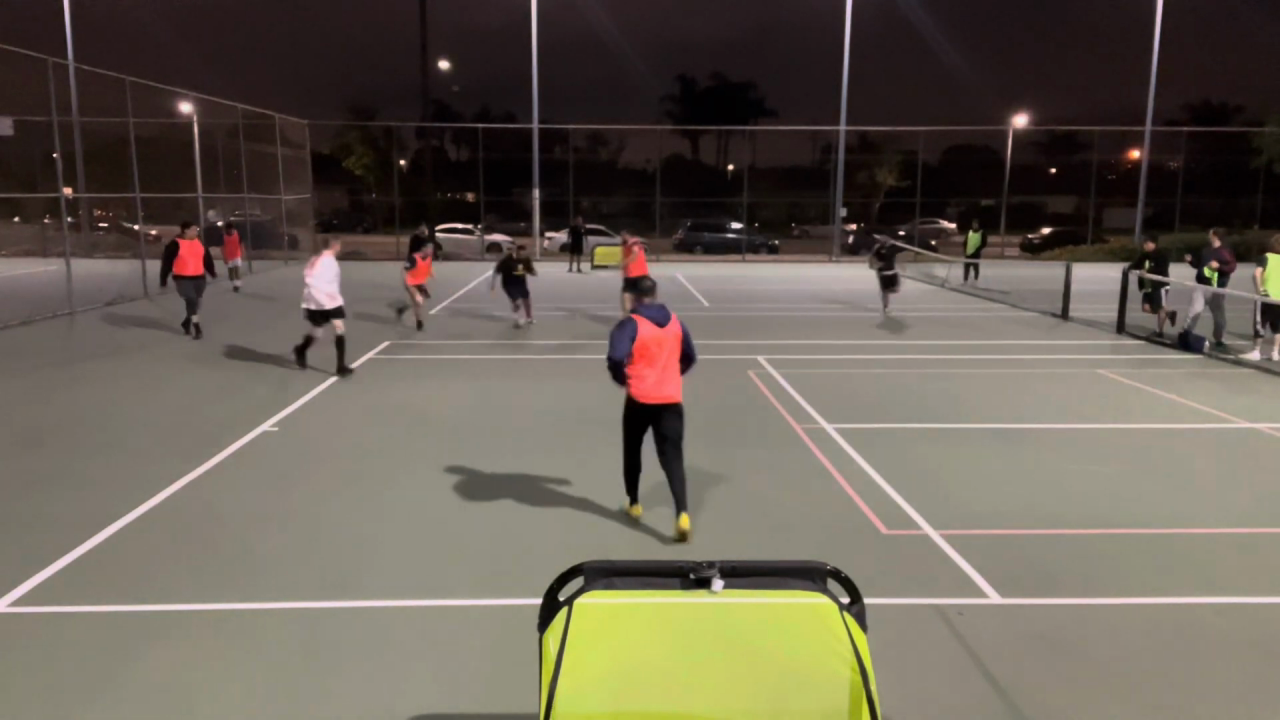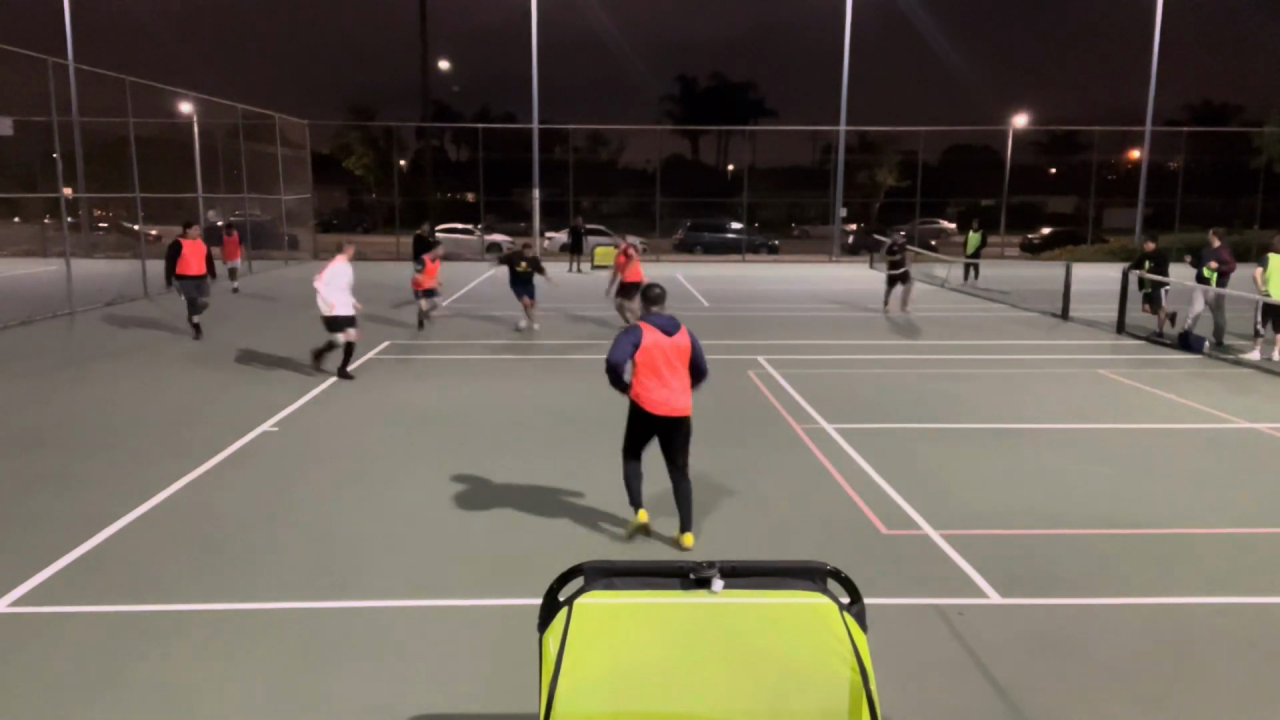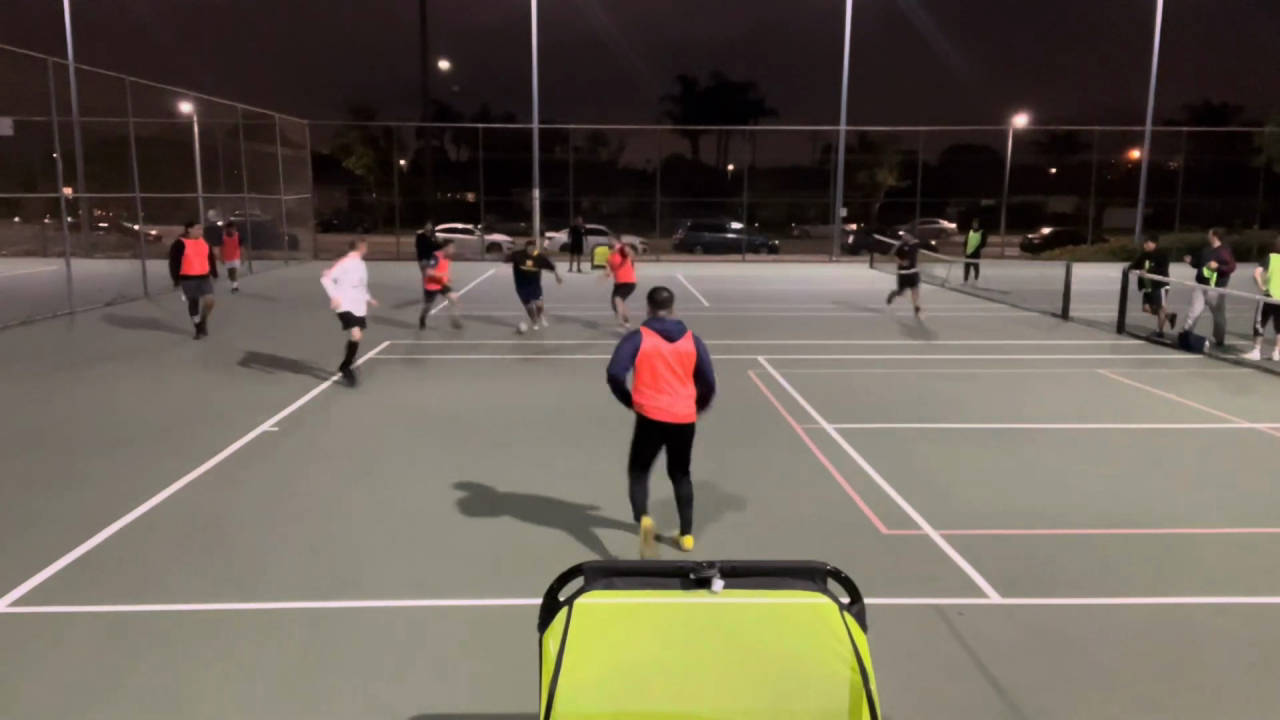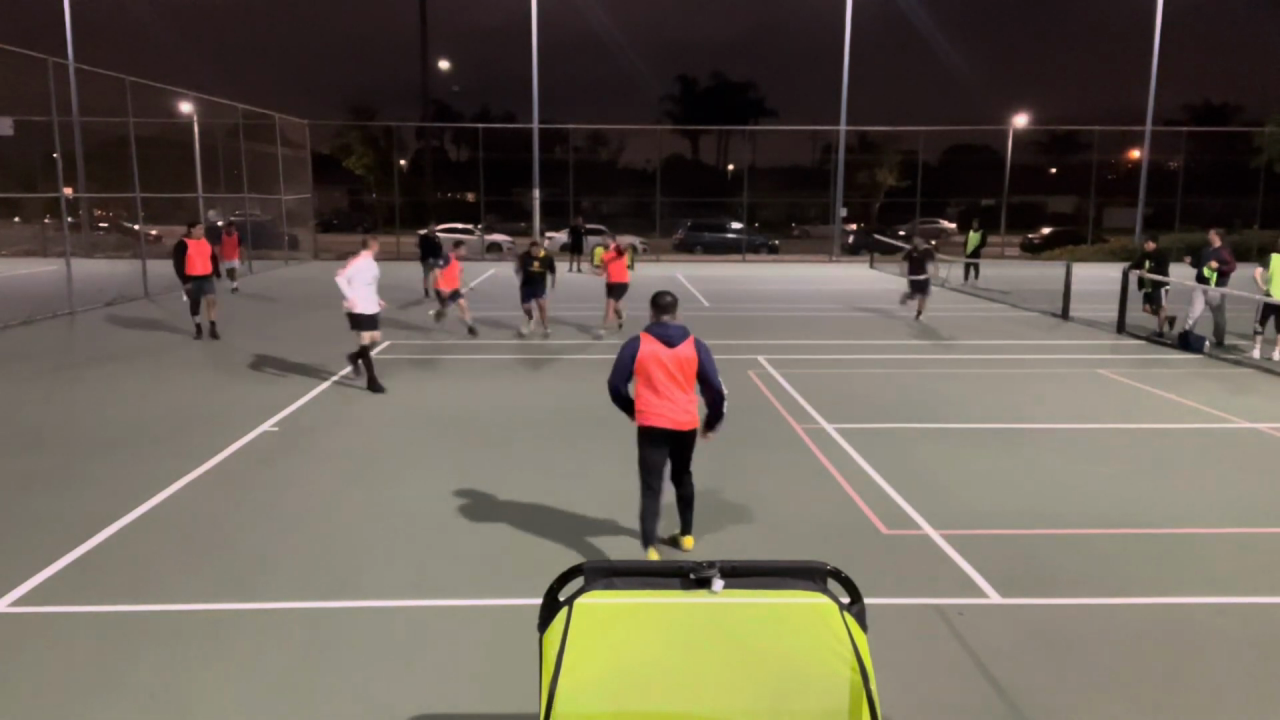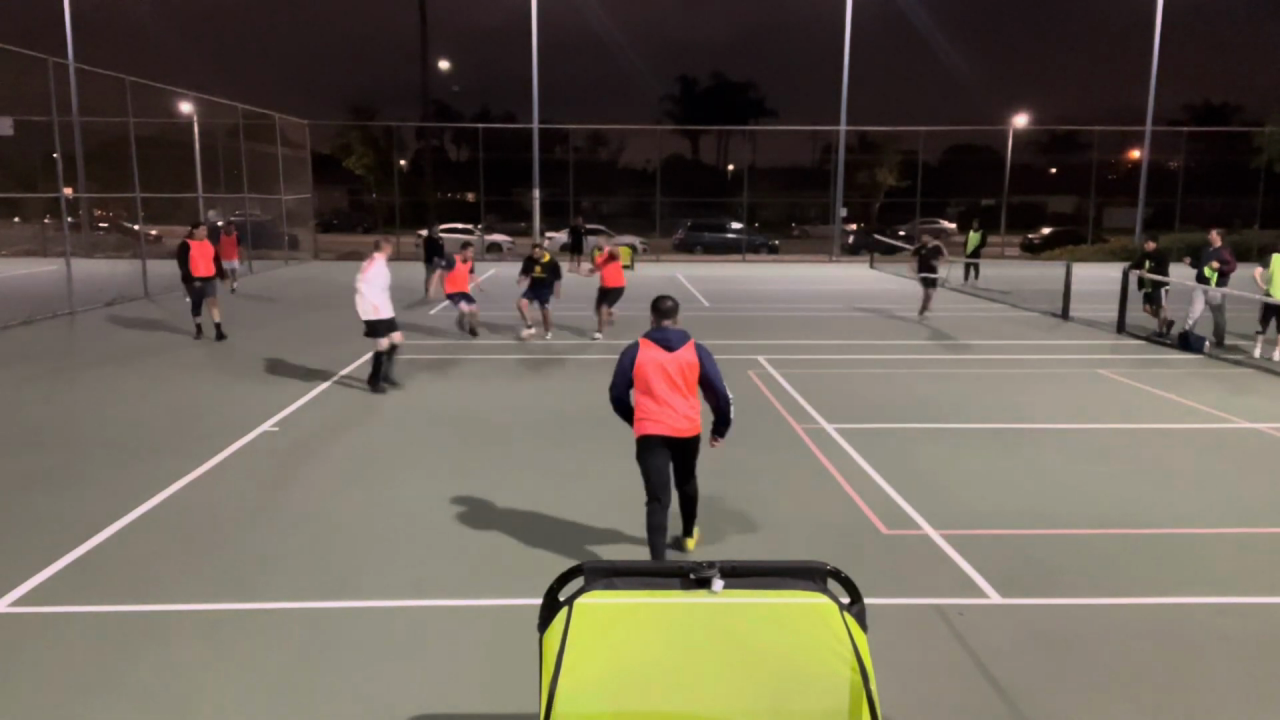
dt=0.1s
person 1, frame 1
left shoulder: (630, 325)
right shoulder: (675, 323)
left elbow: (615, 358)
right elbow: (689, 358)
left wrist: (621, 378)
left hip: (639, 399)
right hip: (672, 400)
left knee: (632, 450)
right knee: (673, 458)
left ankle: (634, 505)
right ankle: (683, 516)
person 1, frame 2
left shoulder: (636, 332)
right shoulder: (685, 334)
left elbow: (614, 361)
right elbow: (700, 373)
left wrist: (622, 386)
left hip: (645, 408)
right hip: (680, 412)
left knee: (631, 457)
right knee: (679, 471)
left ankle: (639, 512)
right ankle: (686, 533)
person 1, frame 3
left shoulder: (636, 339)
right shoulder: (692, 341)
left elbow: (614, 375)
right elbow: (708, 383)
left wrist: (628, 399)
right wrist: (697, 408)
left hip: (650, 418)
right hip: (684, 419)
left knee: (638, 473)
right knee: (681, 476)
left ankle: (645, 521)
right ankle: (686, 535)
person 1, frame 4
left shoulder: (637, 344)
right shoulder: (696, 346)
left elbow: (616, 386)
right elbow: (716, 391)
left wrist: (633, 411)
right wrist: (712, 422)
left hip: (651, 425)
right hip: (686, 424)
left knee: (651, 488)
right knee: (682, 477)
left ankle: (651, 550)
right ankle: (686, 535)
person 1, frame 5
left shoulder: (634, 351)
right shoulder: (697, 351)
left elbow: (617, 395)
right elbow: (720, 394)
left wrist: (635, 420)
right wrist: (721, 428)
left hip: (651, 433)
right hip: (688, 431)
left knee: (657, 499)
right knee: (686, 482)
left ankle: (659, 564)
right ankle: (689, 537)
